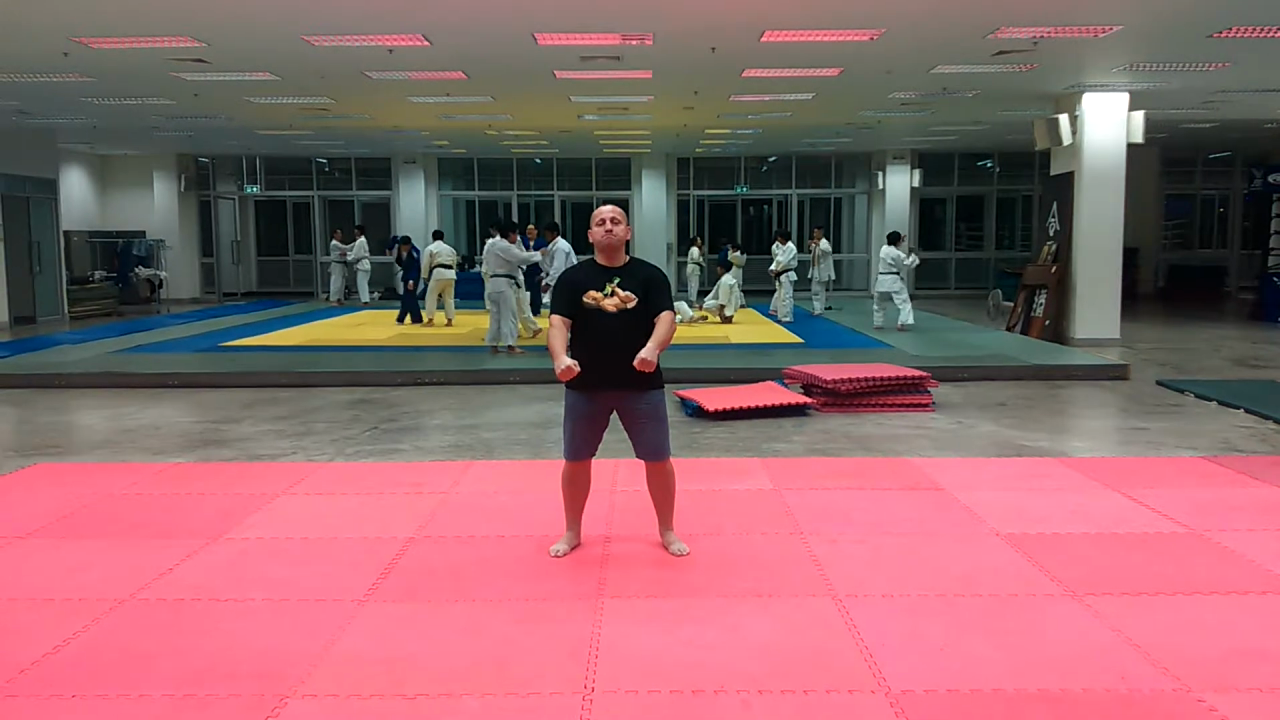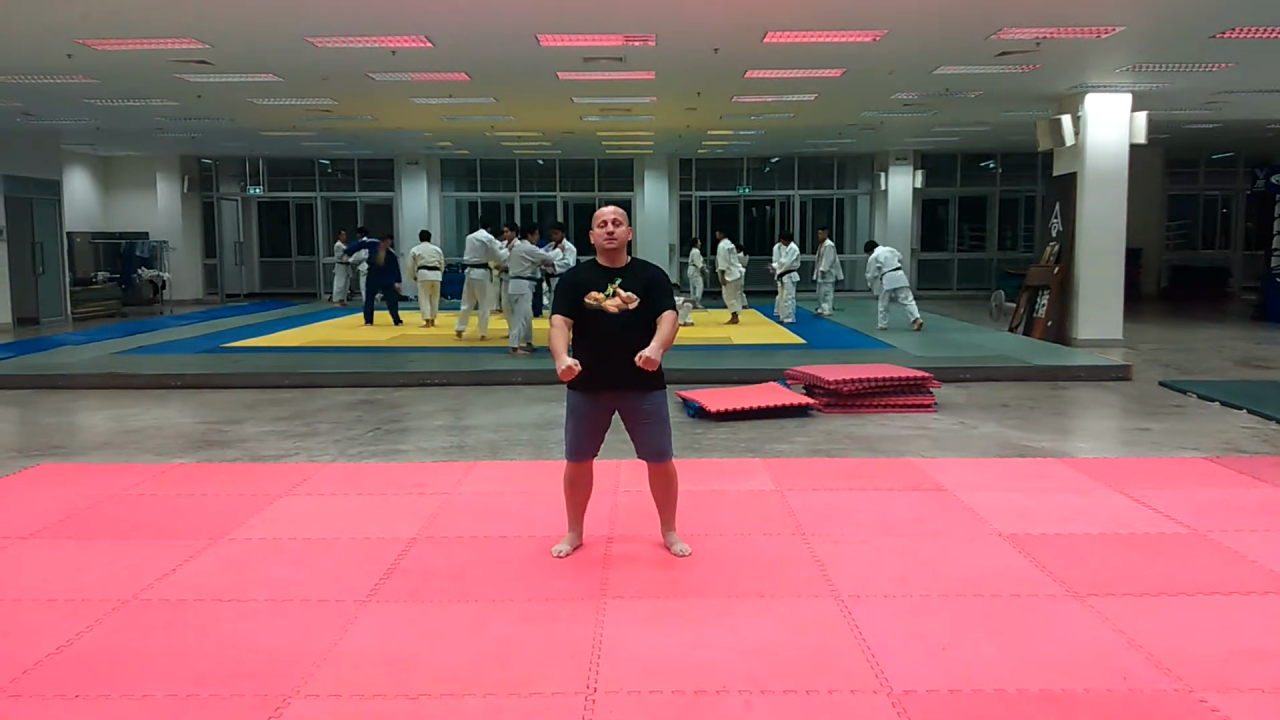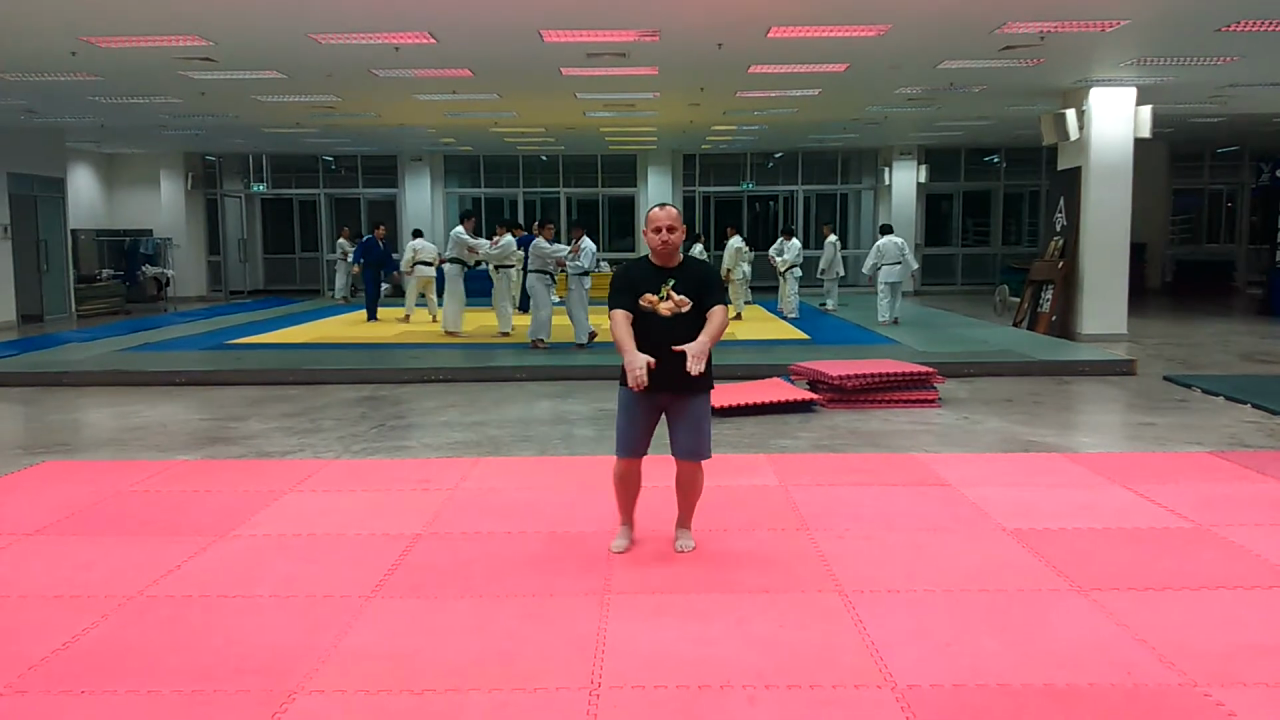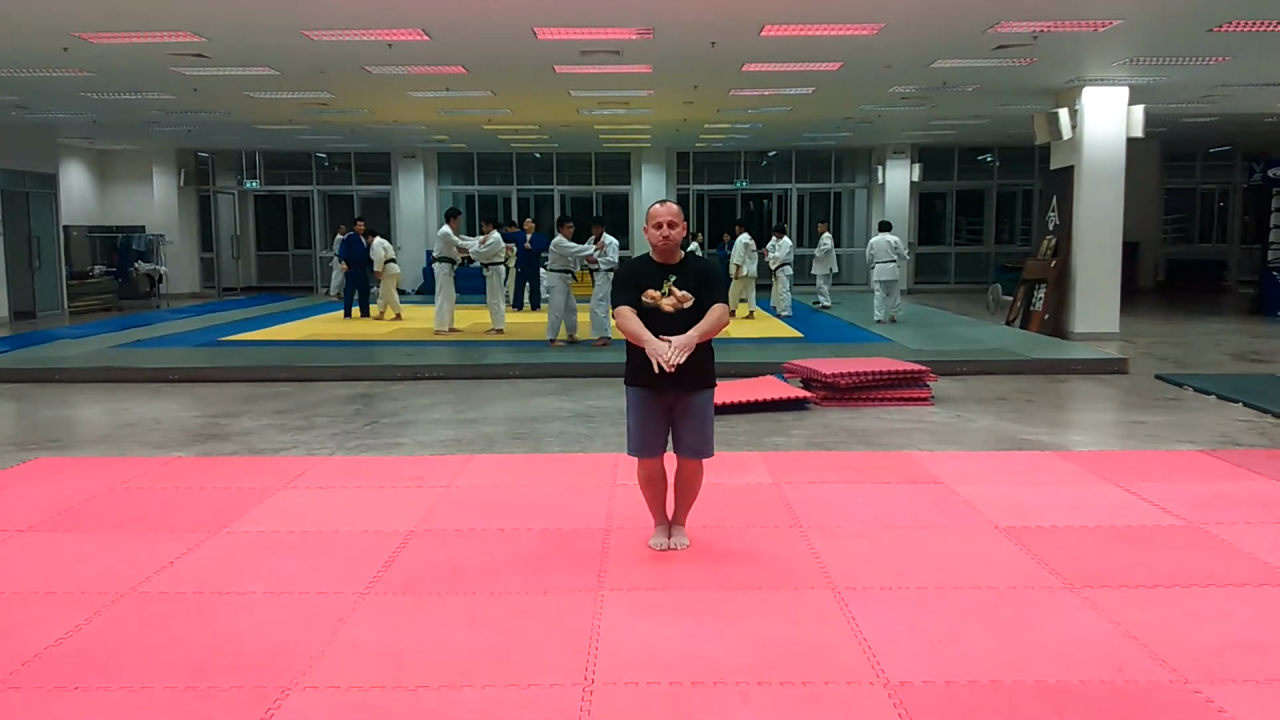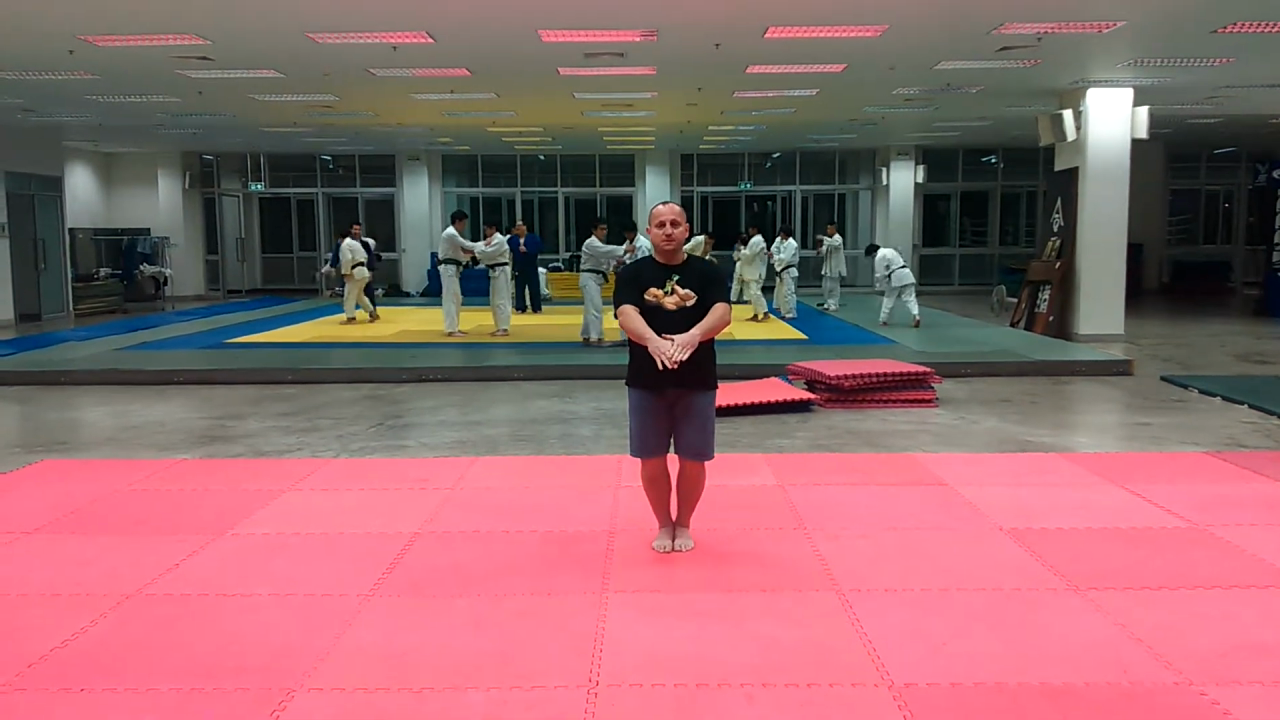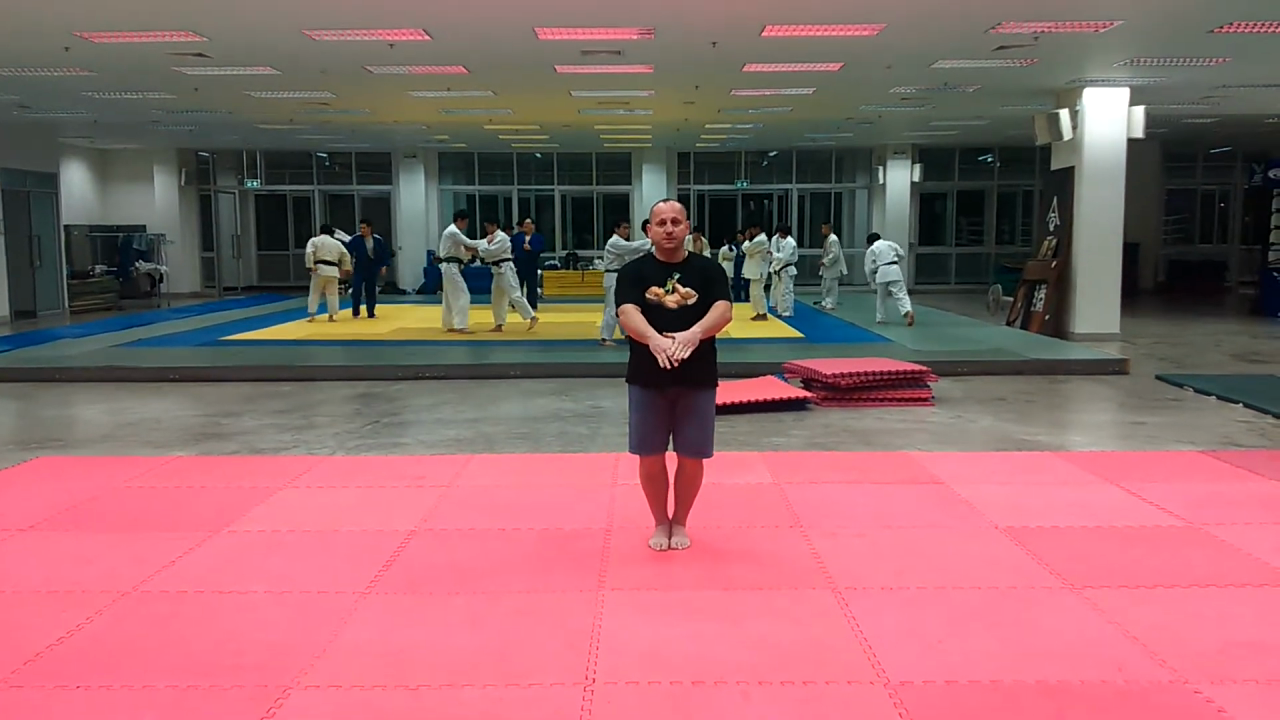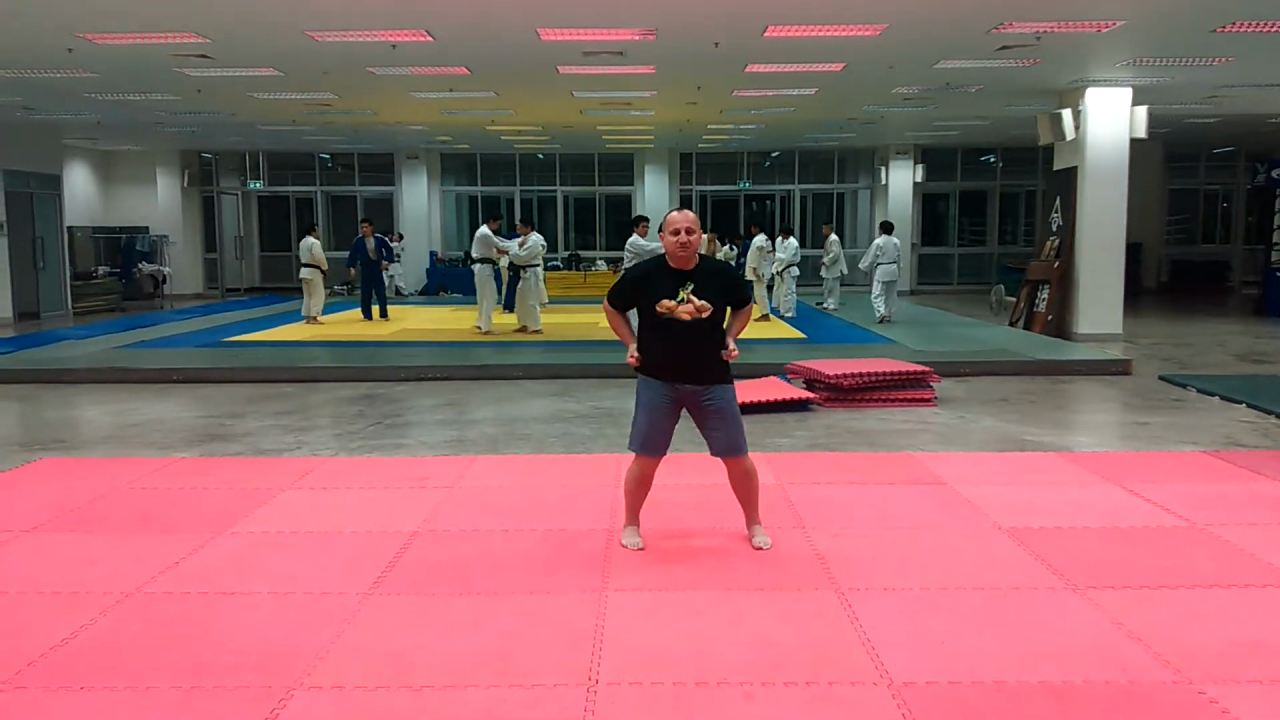
dt=0.7s
person 1, frame 1
left shoulder: (650, 275)
right shoulder: (573, 277)
left elbow: (666, 318)
right elbow: (559, 322)
left wrist: (652, 349)
right wrist: (560, 357)
left hip: (641, 385)
right hip: (584, 385)
left knee: (658, 459)
right knee: (576, 460)
left ankle: (667, 531)
right ankle: (572, 532)
person 1, frame 2
left shoulder: (651, 275)
right shoulder: (574, 278)
left elbow: (668, 317)
right elbow: (560, 322)
left wrist: (656, 347)
right wrist: (561, 357)
left hip: (643, 385)
right hip: (587, 385)
left knee: (660, 460)
right knee: (578, 460)
left ankle: (669, 531)
right ankle: (574, 533)
person 1, frame 3
left shoulder: (703, 273)
right shoulder: (628, 274)
left elbow: (719, 314)
right elbow: (619, 318)
left wrist: (703, 344)
right wrist: (631, 355)
left hip: (690, 383)
right hip: (640, 382)
left knee: (690, 459)
right knee: (629, 458)
left ankle: (684, 526)
right ankle: (626, 525)
person 1, frame 4
left shoulder: (705, 270)
right shoulder: (630, 272)
left elbow: (721, 313)
right elbow: (624, 315)
left wrist: (690, 337)
right wrist: (651, 342)
left hip: (695, 380)
right hip: (644, 380)
left knee: (691, 457)
right knee: (648, 457)
left ankle: (679, 523)
right ankle: (660, 522)
person 1, frame 5
left shoulder: (706, 272)
right shoulder: (633, 273)
left elbow: (723, 313)
right elbow: (627, 315)
left wrist: (693, 336)
right wrist: (654, 342)
left hip: (697, 381)
right hip: (647, 381)
left knee: (693, 459)
right knee: (652, 459)
left ankle: (683, 524)
right ankle: (664, 524)
person 1, frame 6
left shoulder: (708, 269)
right shoulder: (634, 271)
left elbow: (724, 311)
right elbow: (627, 314)
left wrist: (693, 334)
right wrist: (655, 339)
left hip: (697, 378)
right hip: (647, 379)
left knee: (692, 457)
right knee: (650, 456)
left ankle: (680, 522)
right ankle: (660, 523)
person 1, frame 7
left shoulder: (722, 273)
right shoulder: (643, 274)
left elbow: (744, 306)
right elbow: (612, 306)
left wrist: (730, 338)
right wrist: (631, 343)
left hip: (712, 380)
right hip: (657, 379)
left knee: (737, 456)
right knee: (646, 458)
left ankle: (753, 524)
right ankle: (631, 524)
